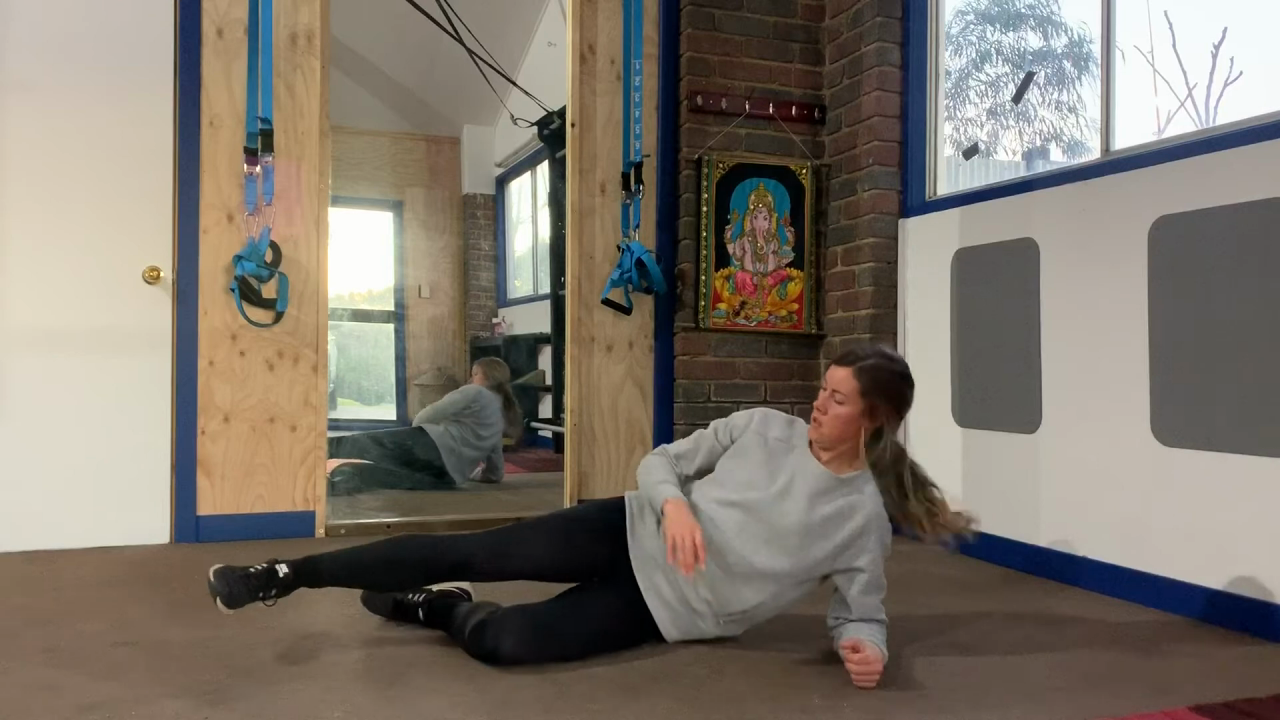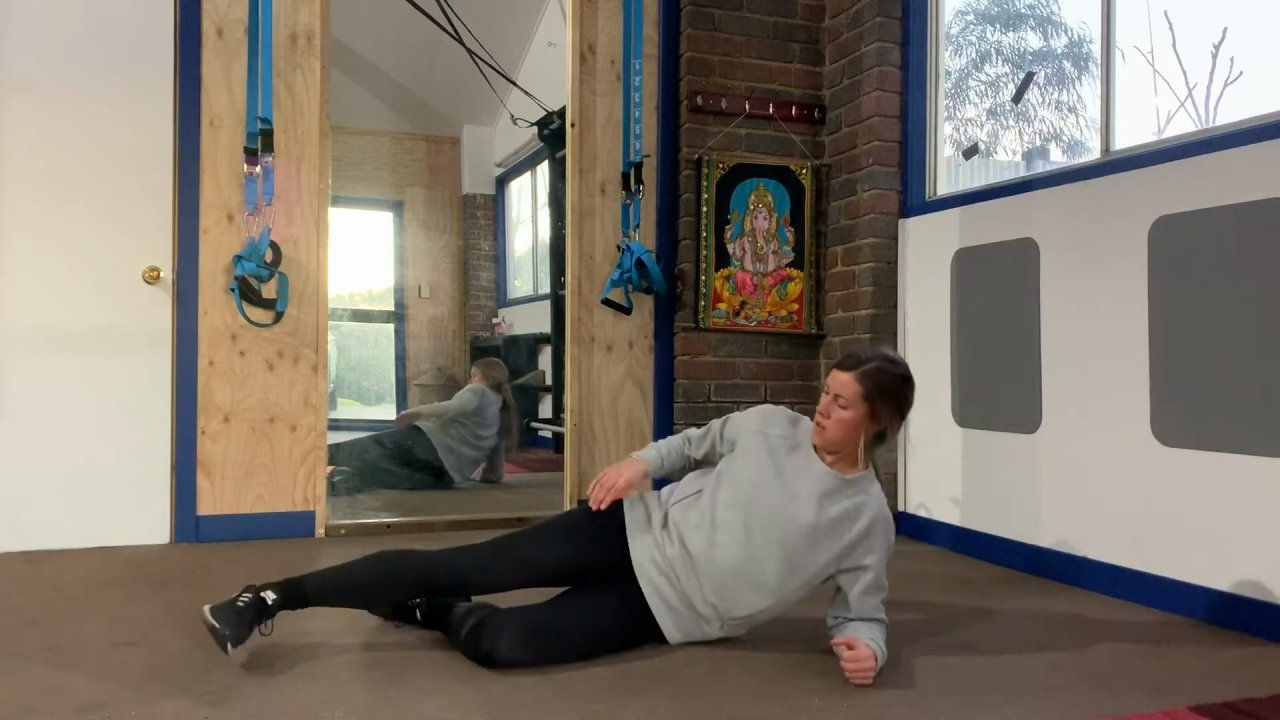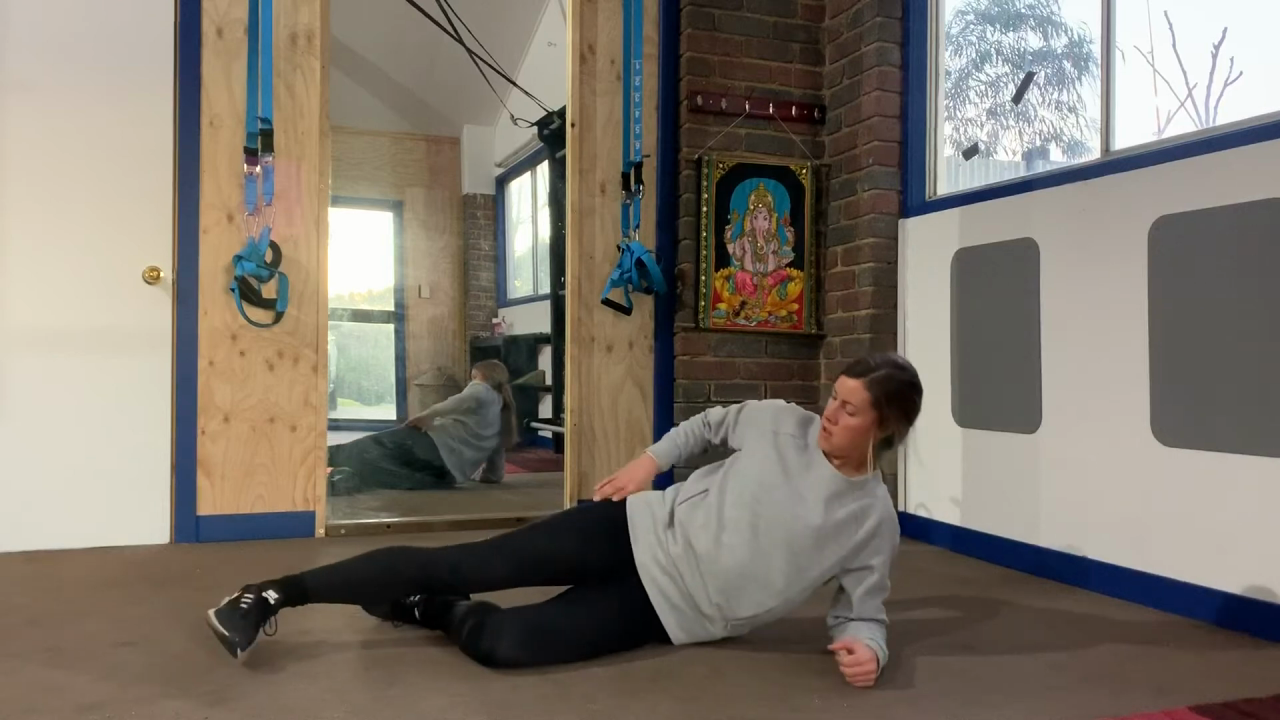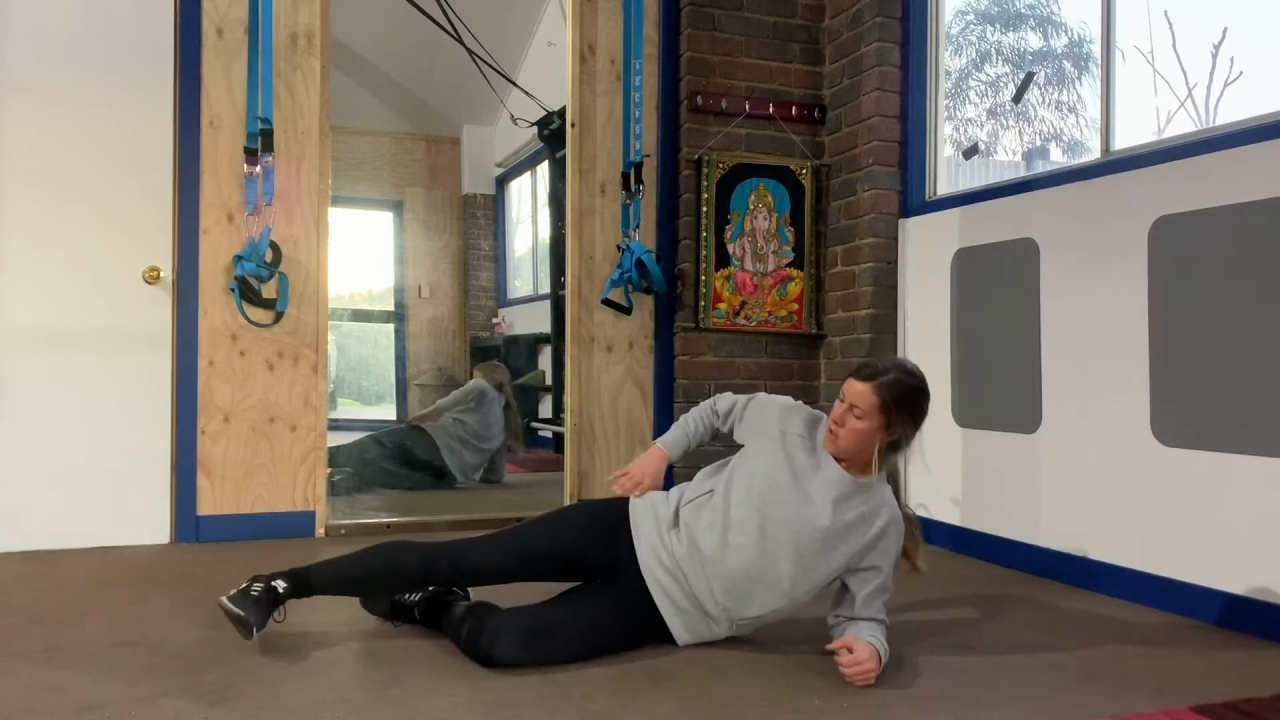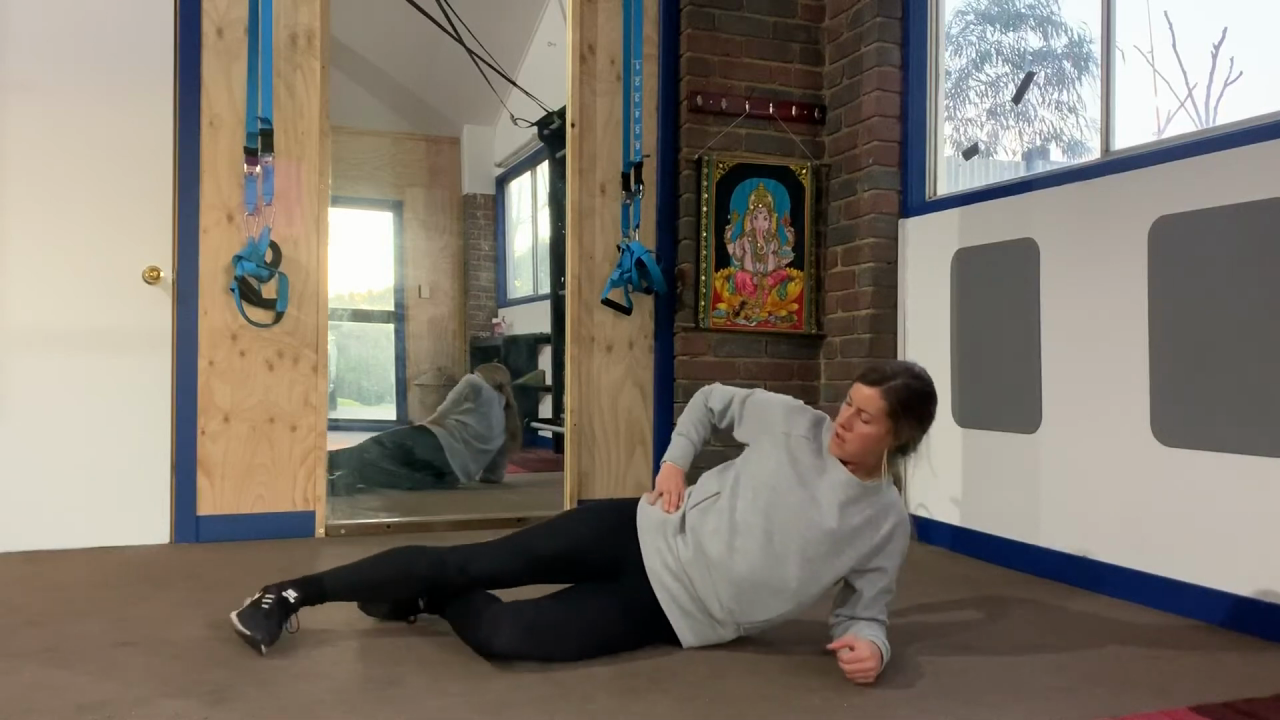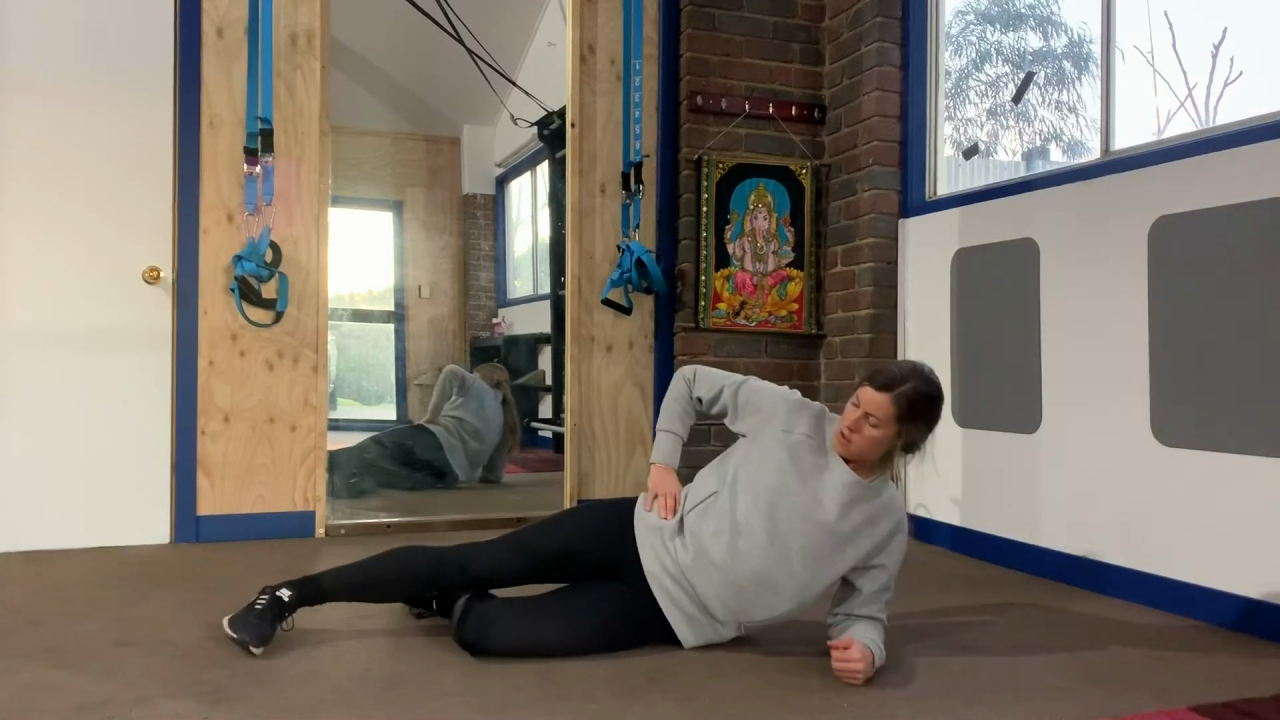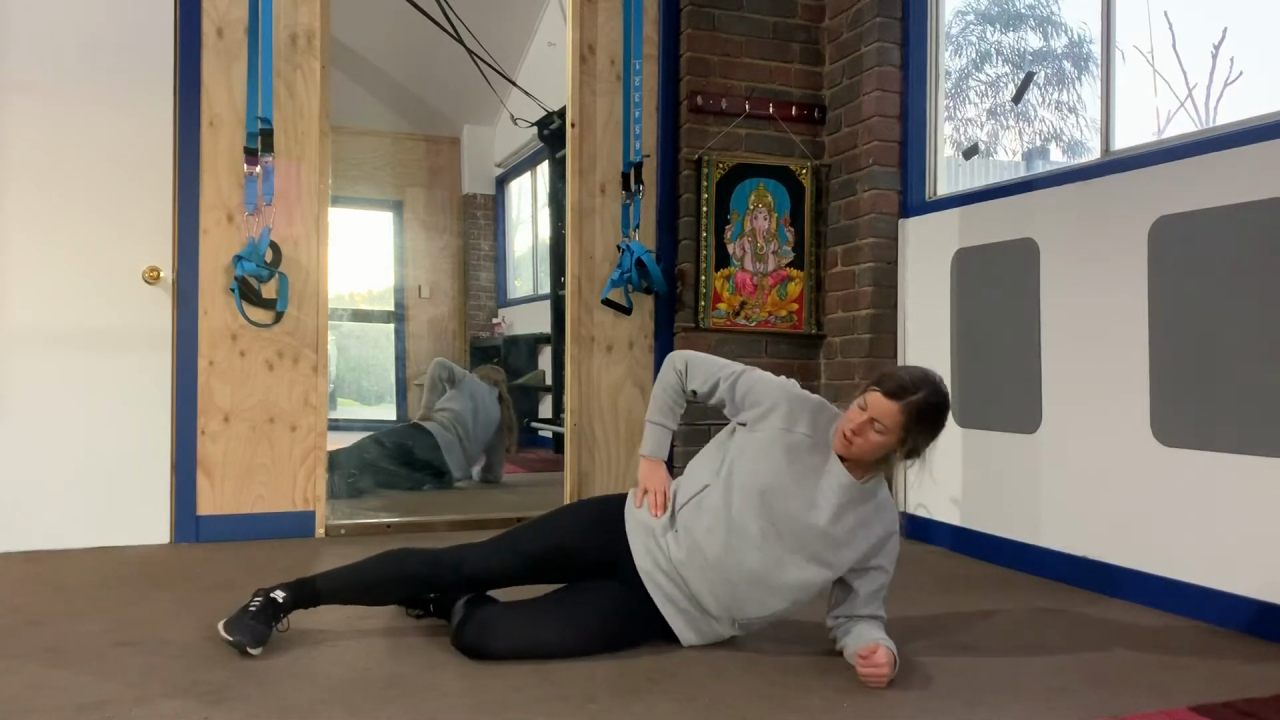
dt=0.3s
person 1, frame 1
left shoulder: (864, 518)
right shoulder: (765, 428)
left elbow: (860, 611)
right elbow: (662, 459)
left wrist: (867, 648)
right wrist: (673, 501)
left hip: (665, 610)
right hip: (631, 531)
left knee: (508, 640)
right knee: (468, 551)
left ankle: (443, 609)
right ankle: (286, 575)
person 1, frame 2
left shoulder: (866, 518)
right shoulder: (773, 427)
left elbow: (861, 612)
right elbow: (697, 441)
left wrist: (863, 647)
right wrist: (639, 461)
left hip: (665, 614)
right hip: (627, 539)
left knee: (504, 642)
right knee: (461, 567)
left ankle: (439, 616)
right ankle: (274, 596)
person 1, frame 3
left shoulder: (873, 522)
right shoulder: (783, 422)
left elbow: (860, 611)
right elbow: (712, 421)
left wrist: (866, 648)
right wrist: (650, 459)
left hip: (666, 609)
right hip: (636, 533)
left knee: (507, 644)
right knee: (461, 563)
left ankle: (438, 611)
right ankle: (276, 594)
person 1, frame 4
left shoulder: (877, 522)
right shoulder: (791, 422)
left elbow: (861, 611)
right elbow: (720, 409)
left wrist: (867, 647)
right wrist: (660, 450)
left hip: (668, 610)
right hip: (641, 532)
left knee: (505, 642)
right knee: (464, 557)
left ankle: (435, 608)
right ankle: (284, 583)
person 1, frame 5
left shoulder: (885, 524)
right shoulder: (795, 423)
left elbow: (862, 612)
right elbow: (709, 400)
left wrist: (870, 648)
right wrist: (673, 465)
left hip: (673, 612)
right hip: (645, 535)
left knee: (504, 632)
right knee: (473, 560)
left ankle: (437, 602)
right ankle: (293, 593)
person 1, frame 6
left shoulder: (884, 523)
right shoulder: (794, 416)
left elbow: (860, 611)
right elbow: (691, 382)
left wrist: (864, 648)
right wrist: (663, 463)
left hip: (671, 612)
right hip: (645, 535)
left knee: (488, 630)
right knee: (472, 561)
left ankle: (450, 603)
right ankle: (291, 593)
person 1, frame 7
left shoulder: (875, 528)
right shoulder: (791, 406)
left elbow: (857, 611)
right elbow: (682, 368)
left wrist: (873, 648)
right wrist: (651, 455)
left hip: (665, 606)
right hip: (637, 531)
left knee: (485, 636)
right knee: (466, 562)
left ankle: (453, 606)
right ankle: (285, 596)
person 2, frame 1
left shoulder: (476, 392)
right shoulder: (500, 425)
left elbow: (431, 414)
right elbow: (495, 474)
left wrist: (415, 427)
right wrist: (471, 472)
left hip: (430, 441)
right hip: (446, 474)
left knee: (357, 445)
right ankle: (349, 476)
person 2, frame 2
left shoulder: (479, 391)
right shoulder: (501, 423)
left elbow: (458, 407)
right elbow: (495, 475)
left wrist: (414, 413)
right wrist: (472, 471)
left hip: (428, 441)
right hip: (445, 474)
left knee: (362, 450)
right ankle: (350, 477)
person 2, frame 3
left shoulder: (483, 390)
right shoulder: (502, 426)
left elbow: (474, 396)
right elbow: (495, 475)
left wrist: (430, 413)
right wrist: (474, 471)
left hip: (430, 441)
right hip: (446, 473)
left knee: (361, 451)
right ankle: (350, 478)
person 2, frame 4
left shoulder: (485, 391)
right shoulder: (504, 427)
left elbow: (478, 388)
right elbow: (495, 475)
left wrist: (436, 409)
right wrist: (474, 471)
left hip: (429, 439)
right hip: (445, 474)
left knee: (363, 451)
right ankle: (350, 479)
person 2, frame 5
left shoulder: (485, 393)
right shoulder: (505, 427)
left elbow: (470, 382)
right elbow: (495, 475)
left wrist: (439, 415)
right wrist: (472, 471)
left hip: (432, 440)
right hip: (446, 473)
left knee: (365, 454)
person 2, frame 6
left shoulder: (478, 388)
right shoulder: (503, 422)
left elbow: (453, 372)
right elbow: (493, 475)
left wrist: (432, 415)
right wrist: (471, 470)
left hip: (430, 439)
right hip: (447, 471)
left knee: (367, 453)
person 2, frame 7
left shoulder: (471, 383)
right shoulder: (499, 418)
left elbow: (439, 365)
right elbow: (493, 475)
left wrist: (426, 409)
right wrist: (468, 471)
left hip: (427, 434)
right hip: (443, 466)
left knee: (360, 453)
